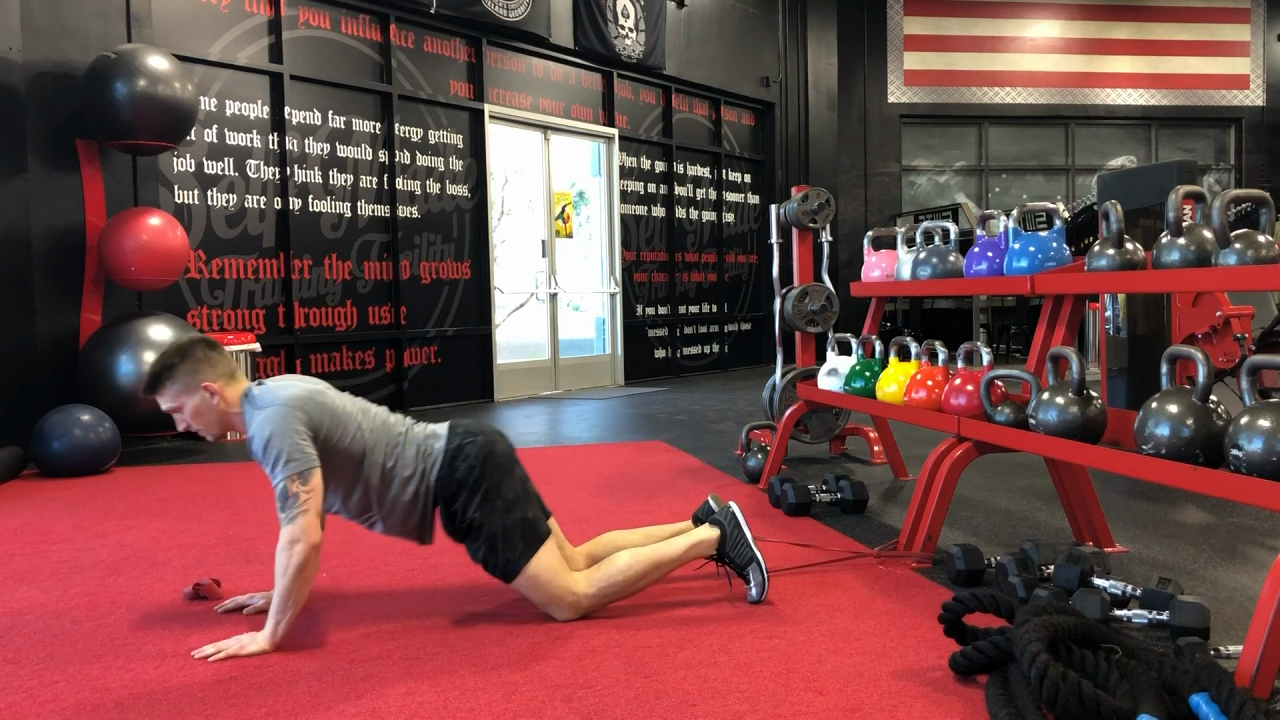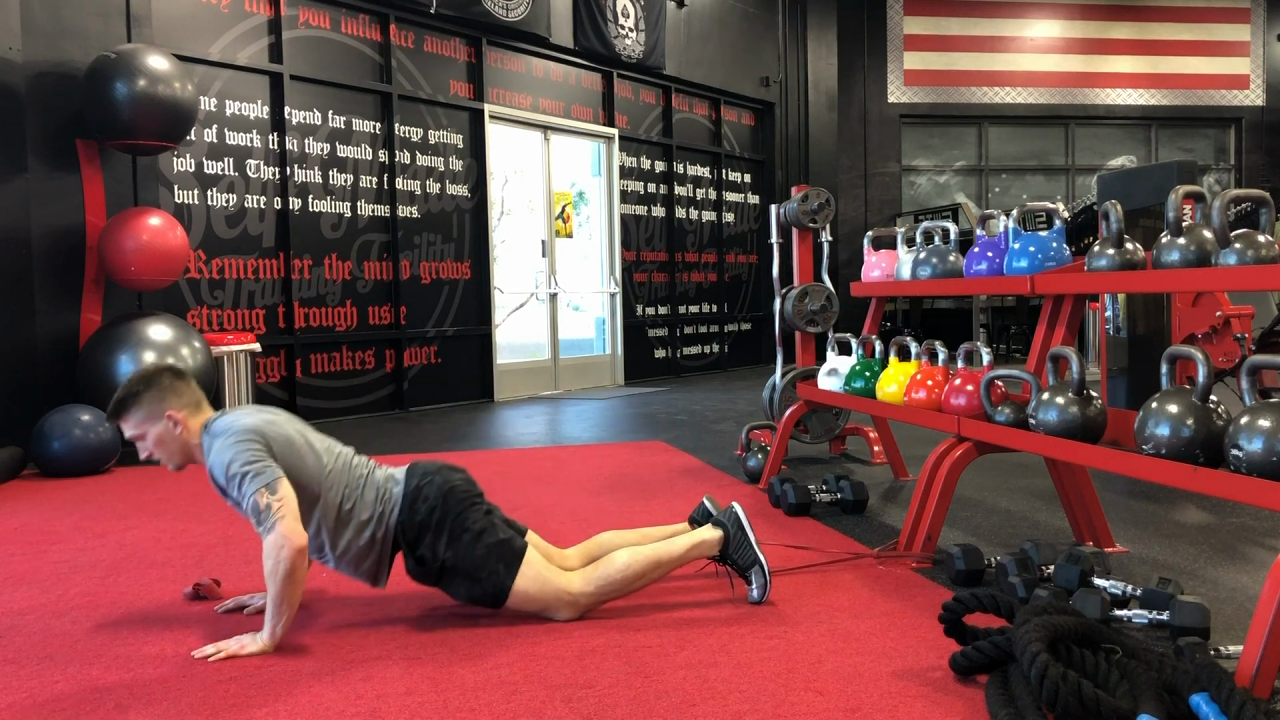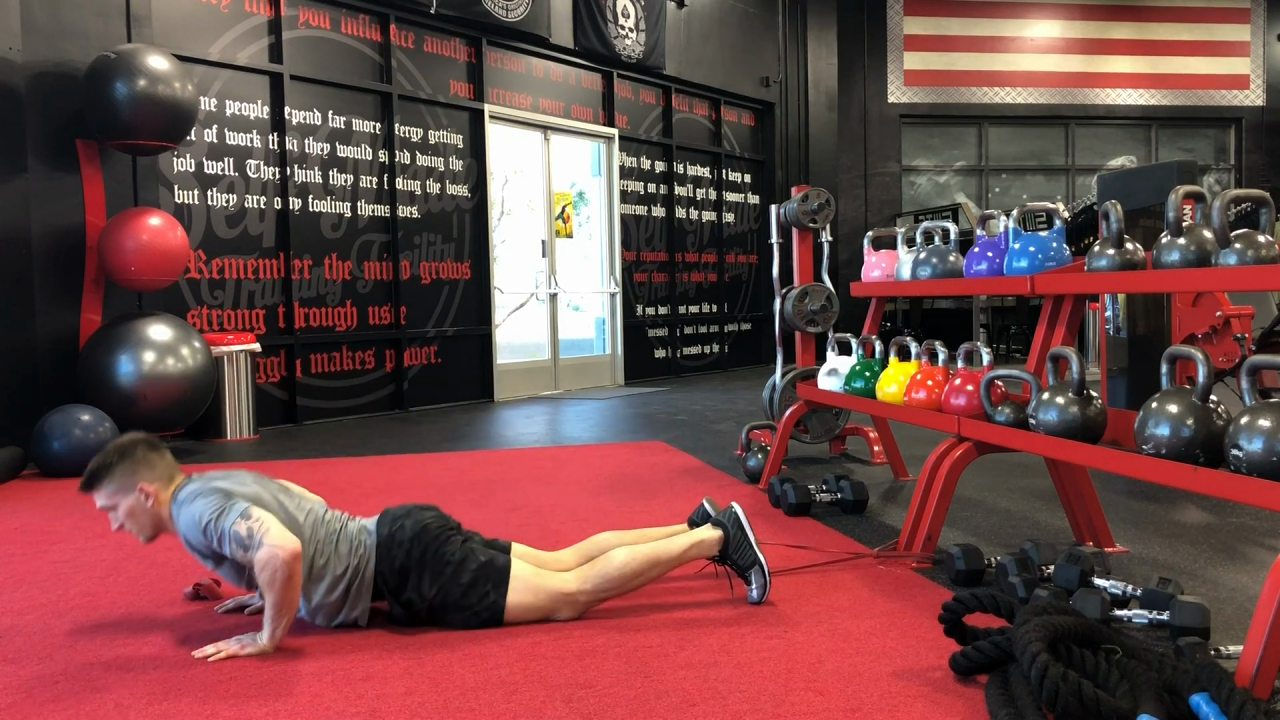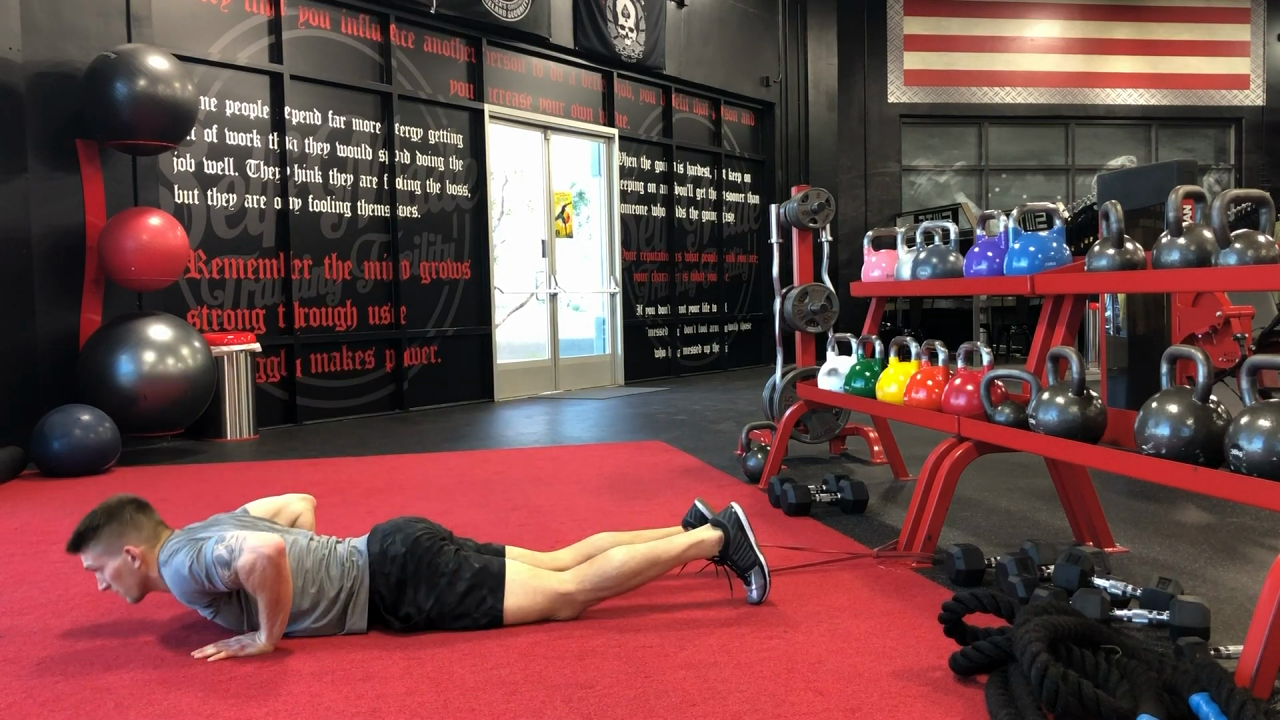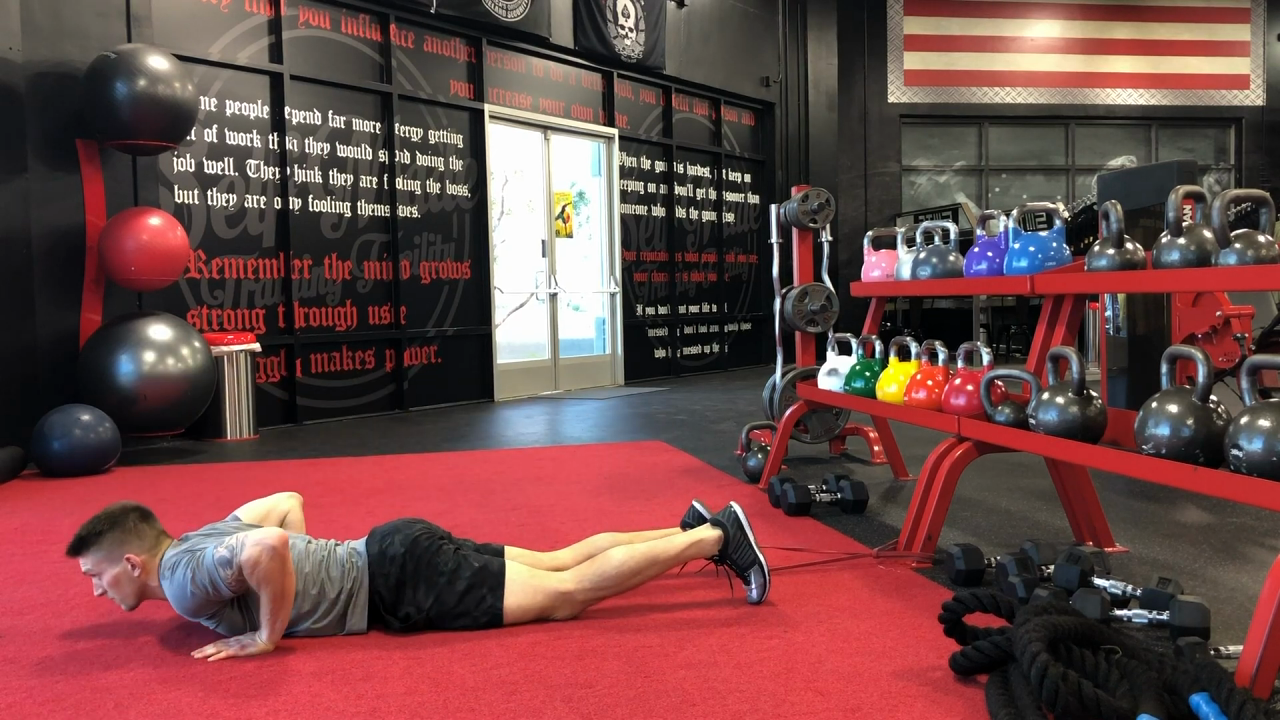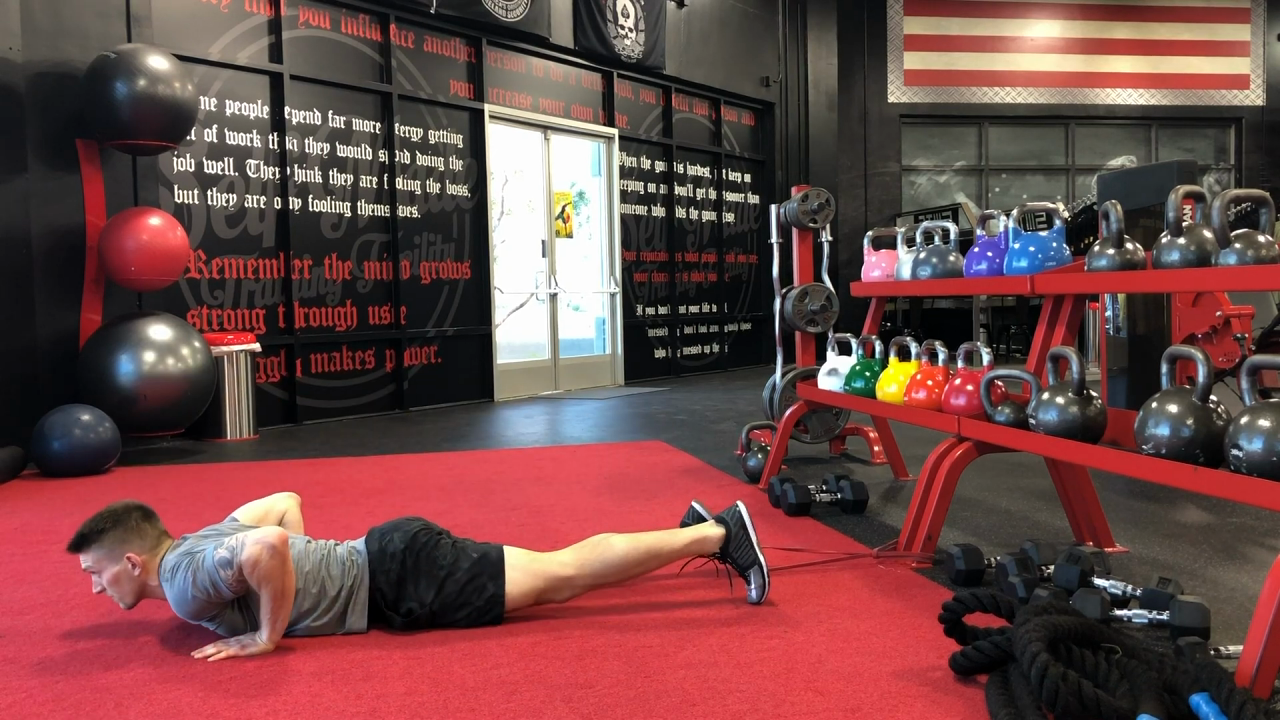
dt=0.3s
person 1, frame 1
left shoulder: (270, 420)
right shoulder: (277, 396)
left elbow: (304, 537)
right elbow: (315, 507)
left wrist: (273, 633)
right wrist: (282, 591)
left hip: (463, 472)
right hip: (461, 462)
left knee: (572, 598)
right knee: (573, 564)
left ankle: (713, 539)
right ankle: (703, 524)
person 1, frame 2
left shoulder: (228, 447)
right shoulder: (245, 422)
left elbow: (290, 543)
left wrist: (270, 636)
right wrist: (277, 593)
left hip: (427, 519)
right hip: (425, 495)
left knee: (572, 597)
right knee: (570, 562)
left ankle: (713, 539)
right ankle: (699, 525)
person 1, frame 3
left shoulder: (194, 511)
right shoulder: (217, 486)
left elbow: (284, 551)
left wrist: (270, 635)
right wrist: (266, 592)
left hip: (407, 566)
right hip: (403, 539)
left knee: (572, 593)
right knee: (565, 563)
left ankle: (715, 540)
right ankle: (700, 525)
person 1, frame 4
left shoulder: (182, 567)
right shoulder: (208, 530)
left elbow: (265, 554)
right elbow: (302, 502)
left wrist: (267, 634)
left hip: (399, 580)
right hip: (399, 551)
left knee: (568, 594)
right knee: (561, 561)
left ankle: (713, 539)
right ankle: (696, 526)
person 1, frame 5
left shoulder: (185, 579)
right shoulder: (207, 541)
left elbow: (269, 545)
right elbow: (288, 500)
left wrist: (268, 634)
left hip: (402, 579)
right hip: (397, 554)
left knee: (566, 593)
right knee: (560, 562)
left ankle: (715, 535)
right ankle: (693, 530)
person 1, frame 6
left shoulder: (185, 582)
right shoulder: (206, 542)
left elbow: (271, 545)
right elbow: (284, 502)
left wrist: (270, 634)
left hip: (400, 576)
right hip: (398, 555)
left knee: (565, 579)
right knee: (561, 561)
left ankle: (716, 534)
right ankle: (696, 533)
